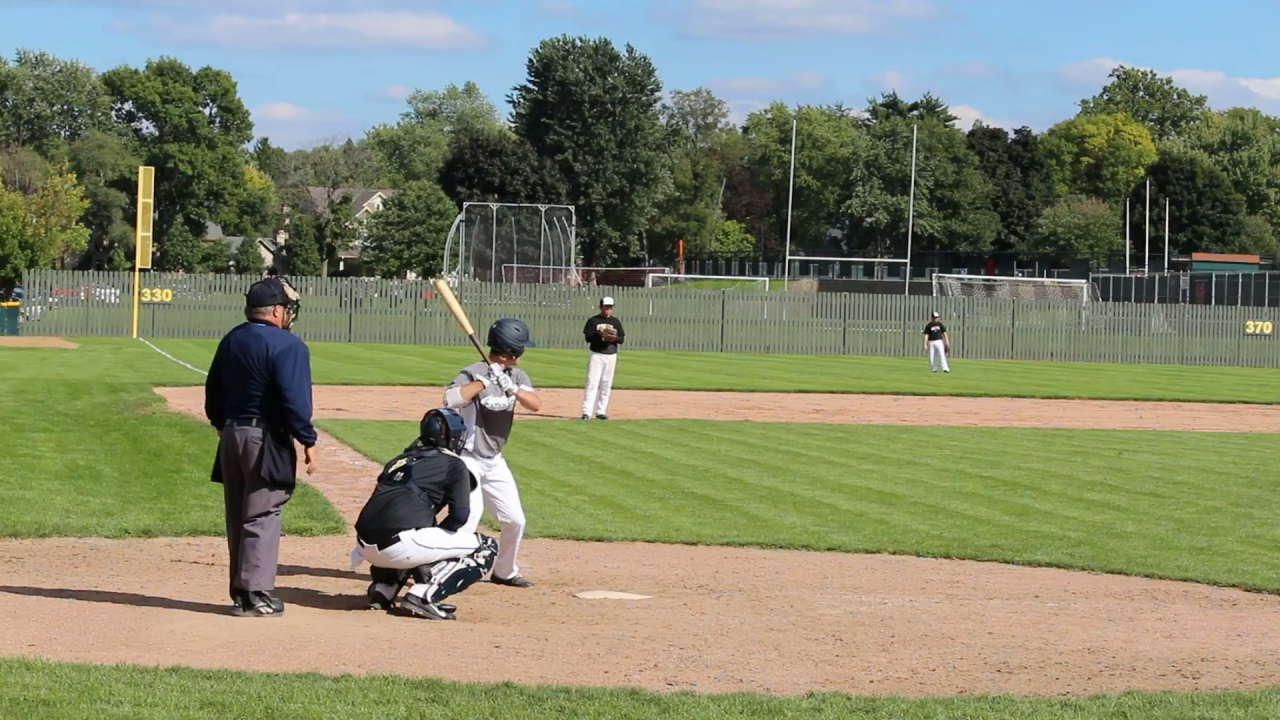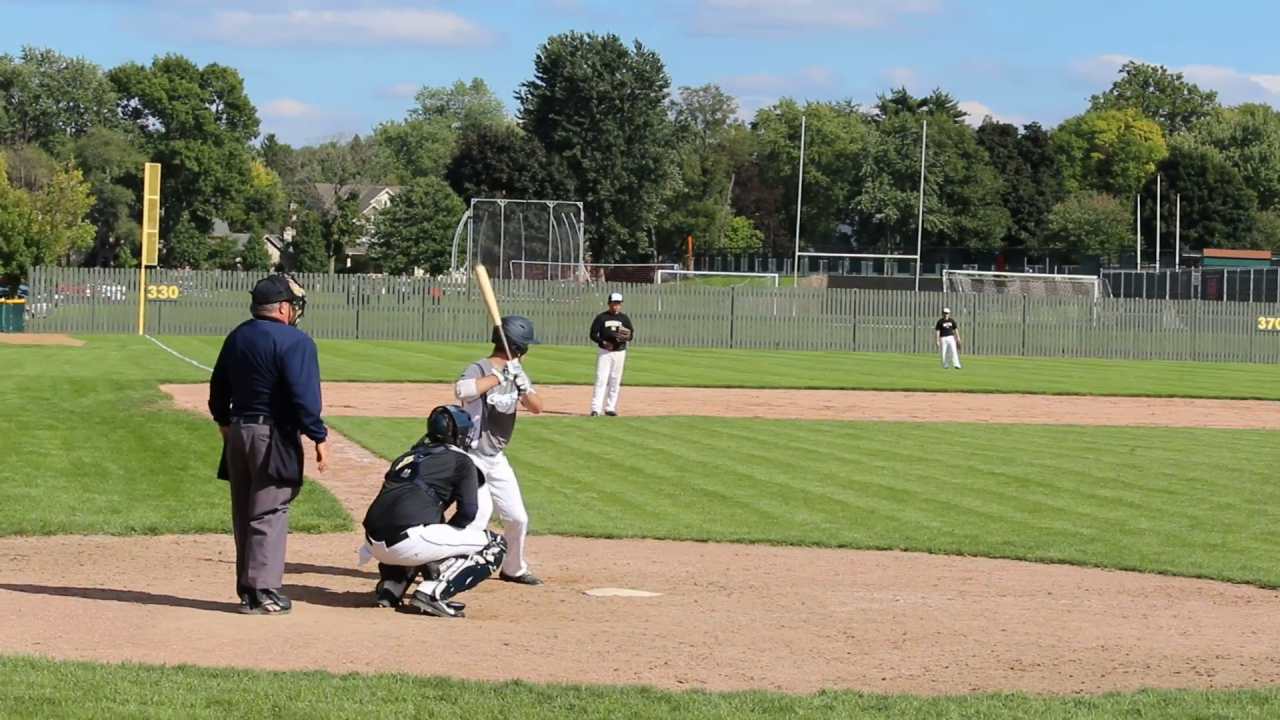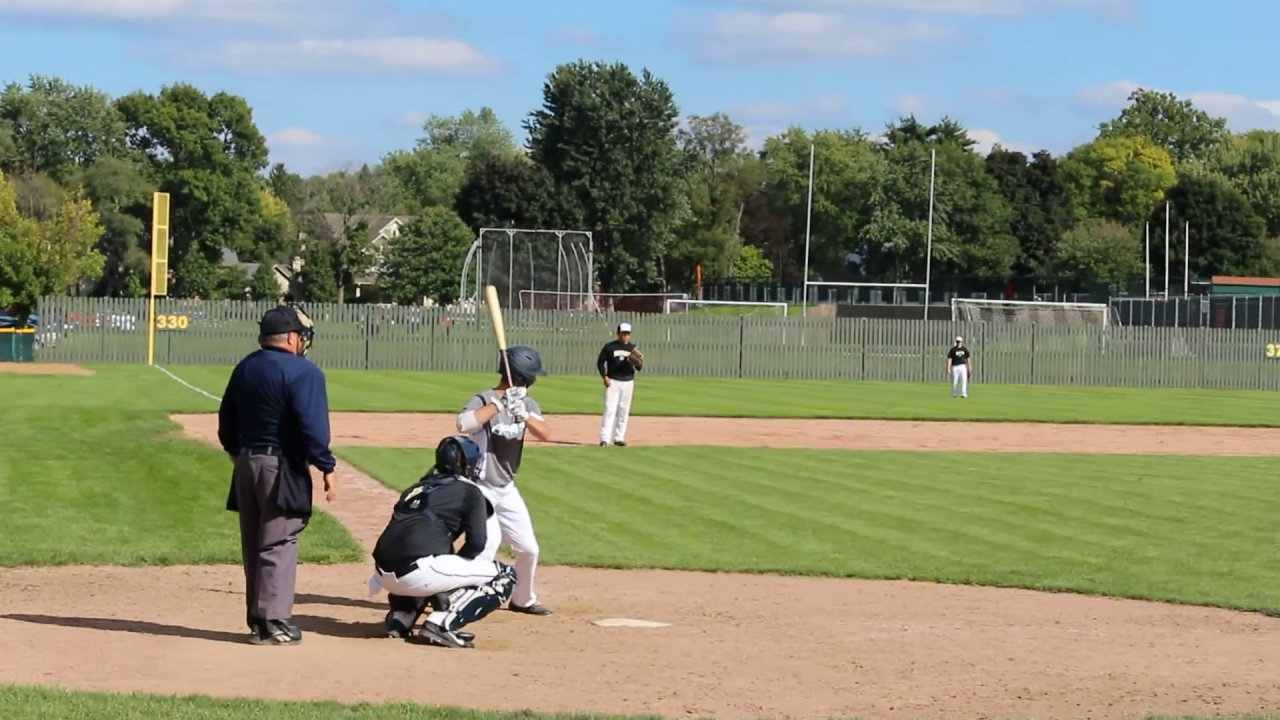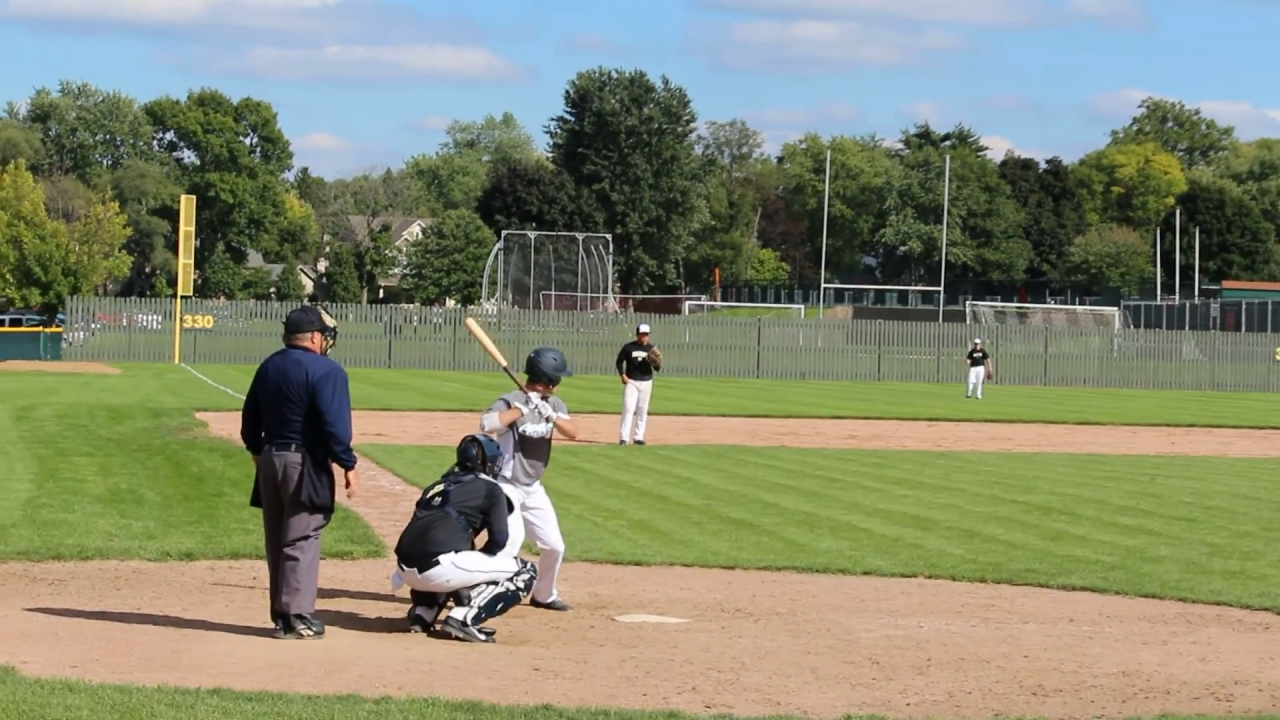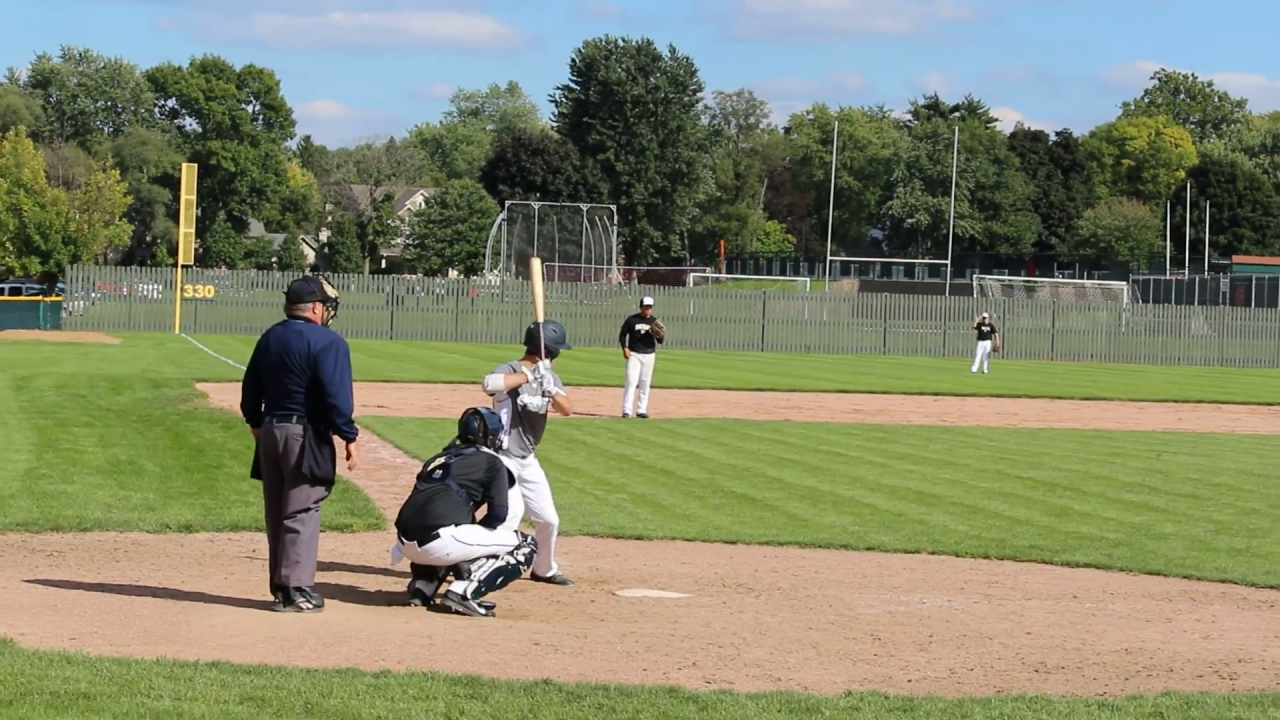
dt=0.4s
person 1, frame 1
left shoulder: (230, 340)
right shoulder: (287, 344)
left elbow: (214, 390)
right elbow: (295, 399)
right wrist: (308, 442)
left hip: (232, 436)
right hip: (266, 438)
left knee: (238, 516)
right knee: (262, 515)
left ankle: (241, 591)
right ankle: (255, 595)
person 1, frame 2
left shoulder: (236, 337)
right shoulder: (294, 340)
left elbow: (218, 388)
right elbow: (304, 394)
left wrist: (225, 422)
right wrist: (318, 437)
left hip: (238, 433)
right hip: (273, 436)
left knee: (245, 513)
right knee: (269, 514)
left ankle: (248, 589)
right ankle: (263, 593)
person 1, frame 3
left shoulder: (244, 368)
right shoulder: (303, 371)
left elbow: (227, 417)
right elbow: (312, 425)
left wrist: (236, 452)
right wrist: (326, 467)
left hip: (247, 464)
right hip: (282, 466)
left knee: (254, 544)
right knee: (279, 544)
left ankle: (258, 619)
right ankle: (273, 622)
person 1, frame 4
left shoulder: (268, 366)
right shoulder: (326, 370)
left elbow: (250, 415)
right elbow: (335, 423)
left wrist: (257, 450)
right wrist: (348, 465)
left hip: (270, 460)
right hip: (305, 464)
left knee: (278, 540)
right knee: (302, 540)
left ankle: (282, 614)
right ankle: (296, 618)
person 1, frame 5
left shoulder: (269, 338)
right shoulder: (328, 342)
left elbow: (250, 386)
right elbow: (337, 395)
left wrist: (256, 422)
right wrist: (349, 437)
left hip: (271, 433)
right hip: (306, 436)
left knee: (277, 513)
right knee: (302, 513)
left ankle: (282, 585)
right ankle: (295, 590)
person 2, frame 1
left shoulder: (516, 376)
right shoulder: (473, 372)
left elbow: (536, 405)
right elbow: (449, 399)
left wrist: (513, 389)
right wrist: (485, 382)
left hip: (495, 461)
right hip: (467, 459)
left knee: (515, 519)
right knee: (466, 519)
left ankle: (504, 571)
person 2, frame 2
left shoulder: (518, 373)
right shoulder: (479, 368)
left elbow: (537, 408)
right elbow: (461, 391)
left wrist: (525, 389)
right wrist: (500, 375)
left hip: (496, 458)
right hip: (470, 457)
left knee: (517, 517)
right knee: (478, 515)
left ankle: (513, 569)
person 2, frame 3
left shoulder: (527, 403)
right shoulder: (484, 399)
left elbow: (544, 434)
right elbow: (463, 424)
left wrist: (522, 414)
right wrist: (500, 403)
left hip: (507, 489)
right hip: (480, 489)
left knee: (528, 548)
left ankle: (522, 599)
person 2, frame 4
left shoulder: (554, 403)
right shoulder: (510, 401)
left elbow: (573, 433)
right elbow: (486, 424)
left wrist: (551, 415)
right wrist: (523, 408)
left hip: (534, 488)
right hip: (506, 487)
left knee: (554, 546)
right knee: (510, 543)
left ankle: (544, 595)
person 2, frame 5
left shoulder: (549, 375)
right shoulder: (511, 370)
left elbow: (567, 410)
right elbow: (489, 384)
left wrist: (551, 390)
right wrist: (530, 375)
left hip: (528, 460)
right hip: (502, 458)
left knee: (549, 519)
right knee: (509, 516)
left ankle: (544, 569)
person 3, frame 1
left shoulder: (401, 460)
right shoulder: (454, 464)
right elbow: (460, 515)
right wrist: (438, 534)
left hip: (367, 545)
right hip: (399, 543)
right knee: (486, 548)
left ankle: (382, 589)
right ankle: (424, 596)
person 3, frame 2
left shoulder: (407, 457)
right shoulder: (461, 461)
right elbow: (468, 511)
right wrist: (446, 533)
left hip: (376, 542)
right hip: (406, 539)
right knee: (494, 545)
left ankle: (390, 587)
right ankle: (433, 593)
person 3, frame 3
left shoulder: (416, 488)
right shoulder: (470, 491)
right elbow: (477, 542)
right wrist: (456, 563)
left hip: (385, 572)
right hip: (416, 571)
right knee: (504, 576)
left ankle: (400, 617)
right ankle: (442, 623)
person 3, frame 4
left shoulder: (438, 485)
right shoulder: (490, 489)
right elbow: (499, 539)
right wrist: (478, 560)
left hip: (408, 569)
right hip: (438, 566)
right knee: (525, 572)
left ankle: (422, 612)
right ankle: (464, 619)
person 3, frame 5
left shoulder: (439, 458)
right shoulder: (491, 462)
right elbow: (498, 513)
right wrist: (476, 532)
left hip: (407, 542)
right hip: (438, 541)
right knee: (524, 546)
left ankle: (422, 586)
right ankle: (463, 592)
